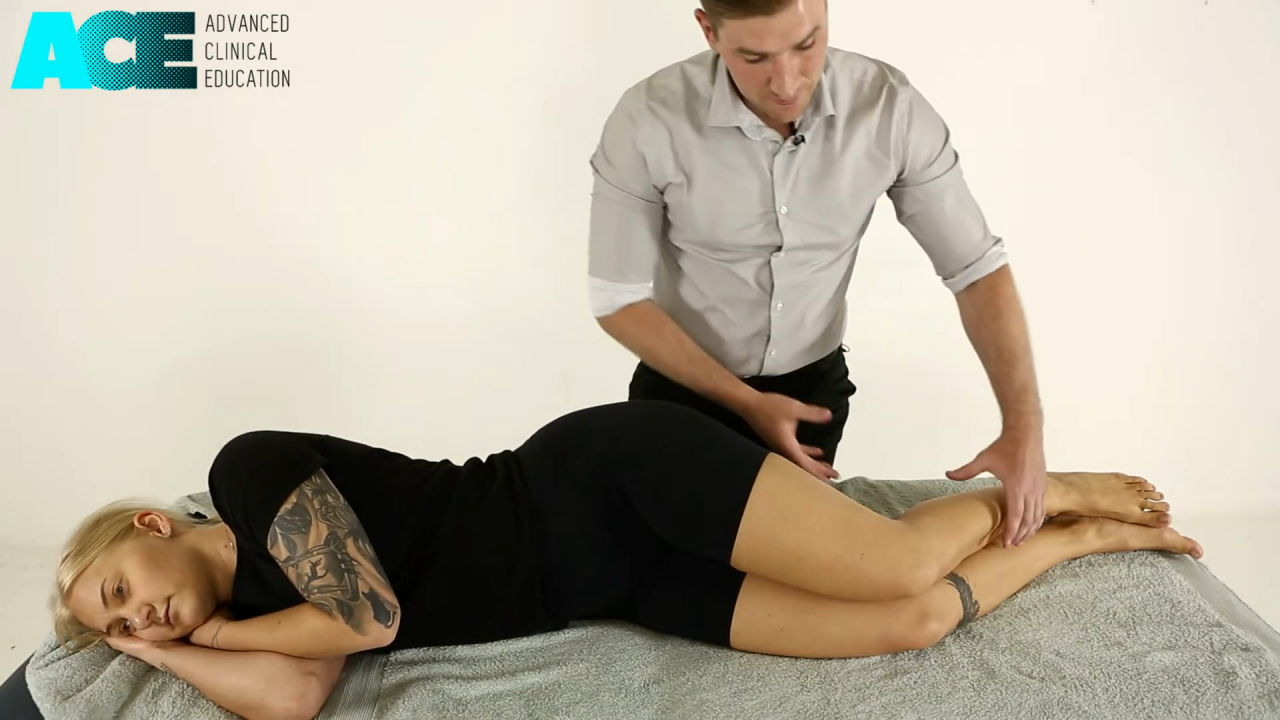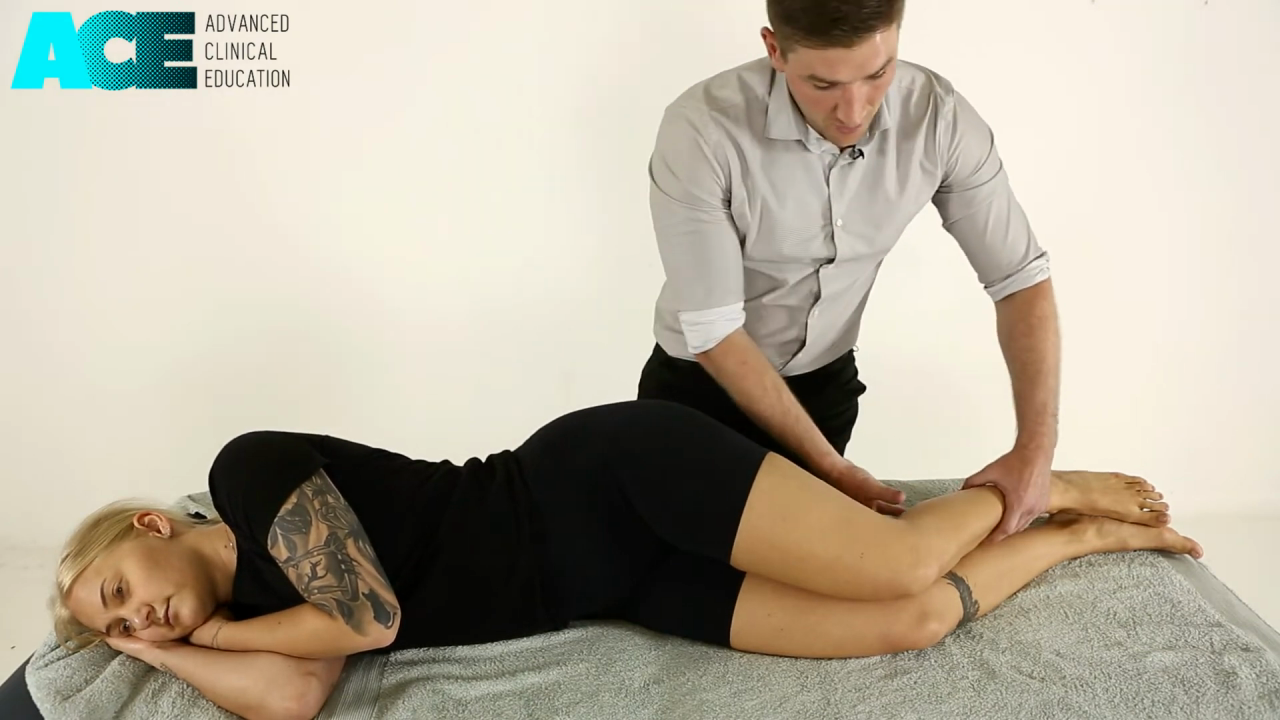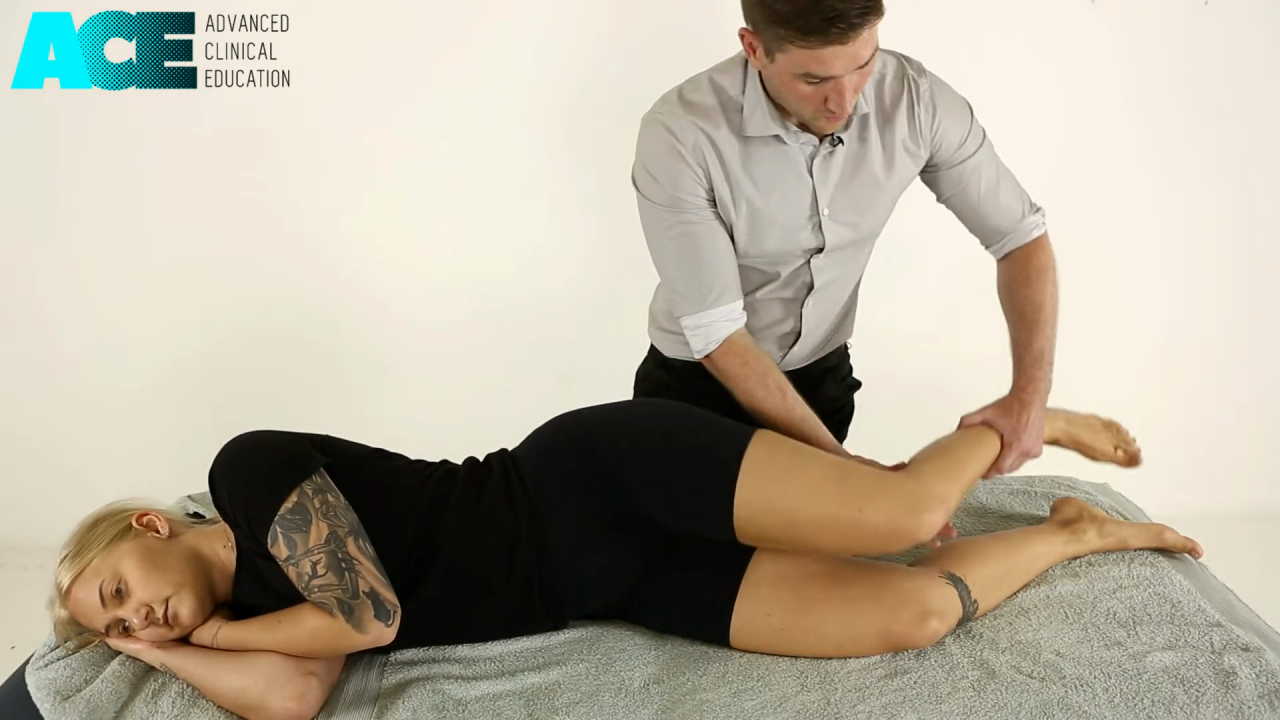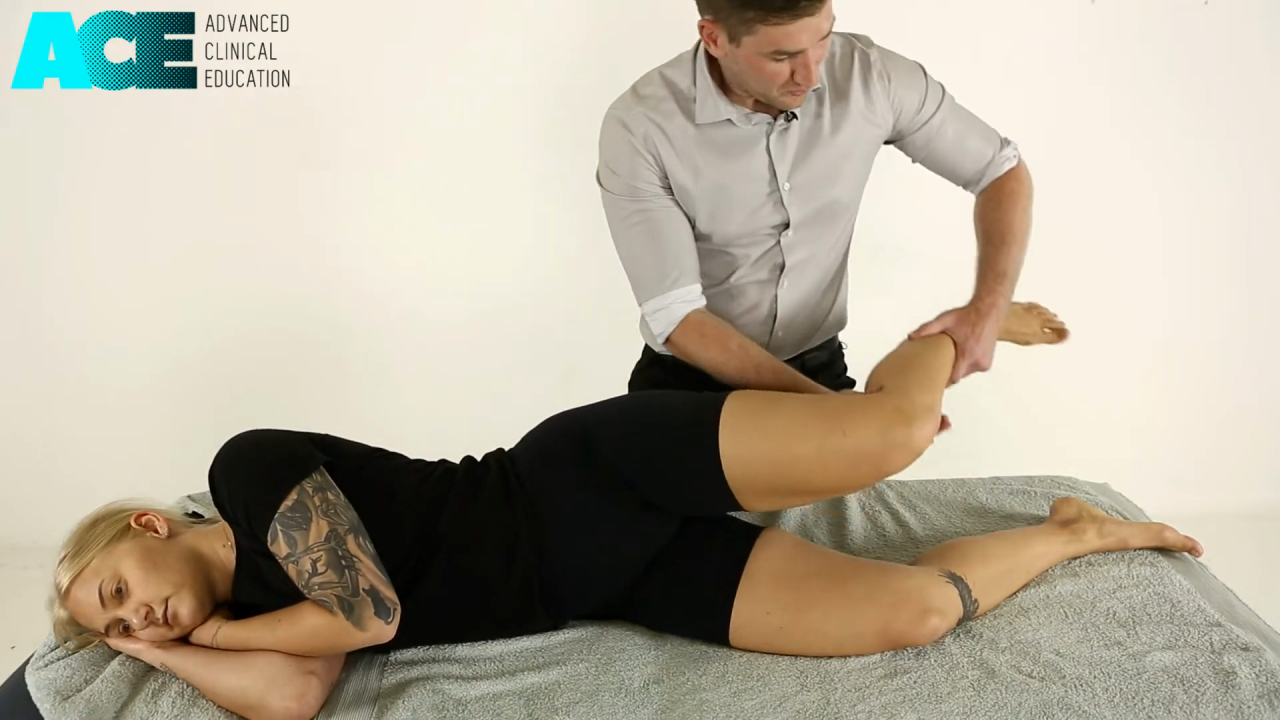
dt=0.5s
person 1, frame 1
left shoulder: (249, 471)
right shoulder: (261, 604)
left elbow: (372, 615)
left wrist: (214, 626)
left hip: (610, 475)
right hip: (621, 587)
left knee: (899, 568)
right knee: (913, 620)
left ankle: (1044, 487)
right ankle: (1081, 536)
person 1, frame 2
left shoulder: (249, 471)
right shoulder: (262, 605)
left elbow: (373, 616)
left wrist: (211, 621)
left hip: (609, 475)
right hip: (618, 587)
left knee: (900, 571)
right knee: (914, 620)
left ankle: (1041, 483)
right ankle: (1074, 536)
person 1, frame 3
left shoulder: (249, 470)
right shoulder: (257, 610)
left elbow: (373, 616)
left wrist: (213, 628)
left hip: (602, 479)
right hip: (618, 588)
left knee: (900, 513)
right knee: (912, 614)
left ankle: (1023, 414)
right ankle: (1076, 531)
person 1, frame 4
left shoulder: (249, 471)
right shoulder: (258, 605)
left elbow: (371, 612)
left wrist: (213, 621)
left hip: (601, 472)
right hip: (616, 584)
left knee: (889, 431)
right knee: (913, 612)
left ankle: (958, 328)
right ankle: (1076, 531)
person 2, frame 1
left shoulder: (892, 108)
right shoulder: (646, 122)
left elbow: (978, 268)
right elbow: (617, 302)
left wrist: (1023, 427)
right wrist: (750, 406)
left hip: (813, 386)
right hip: (685, 390)
person 2, frame 2
left shoulder: (939, 117)
right shoulder: (701, 129)
left elbow: (1022, 279)
right elbow: (712, 331)
left wrist: (1036, 447)
right wrist: (829, 470)
left hip: (824, 384)
right hip: (700, 386)
person 2, frame 3
left shoulder: (915, 99)
right shoulder: (678, 136)
left elbow: (1023, 235)
right elbow: (716, 336)
left wrist: (1030, 394)
left hip: (822, 376)
right hip: (697, 384)
person 2, frame 4
left shoulder: (870, 75)
right shoulder: (639, 128)
left elbow: (1004, 171)
right elbow: (674, 316)
left wrist: (988, 309)
left hip: (818, 369)
right hip: (689, 382)
